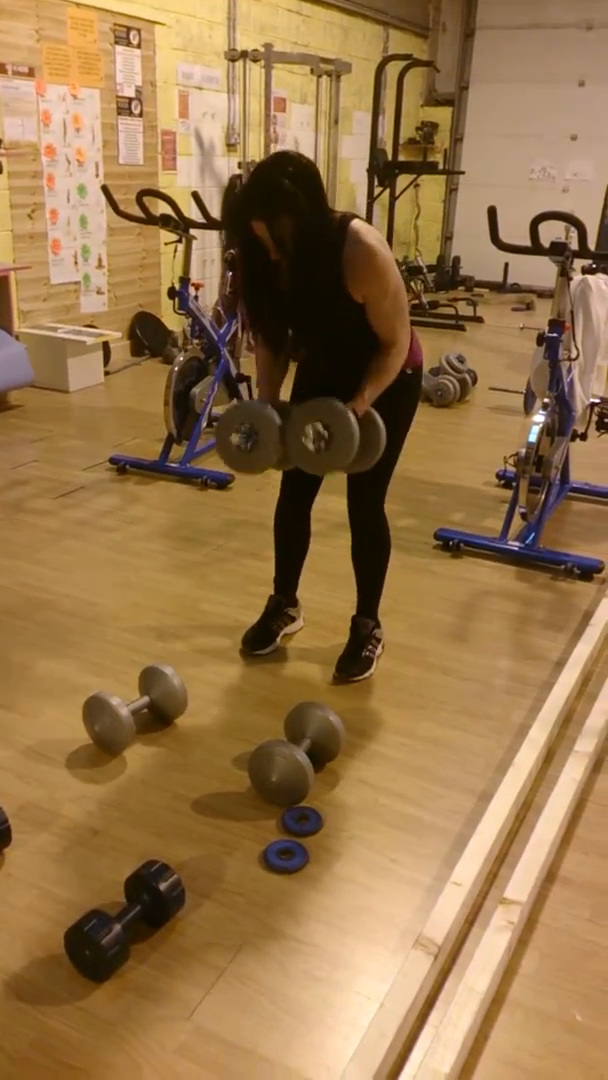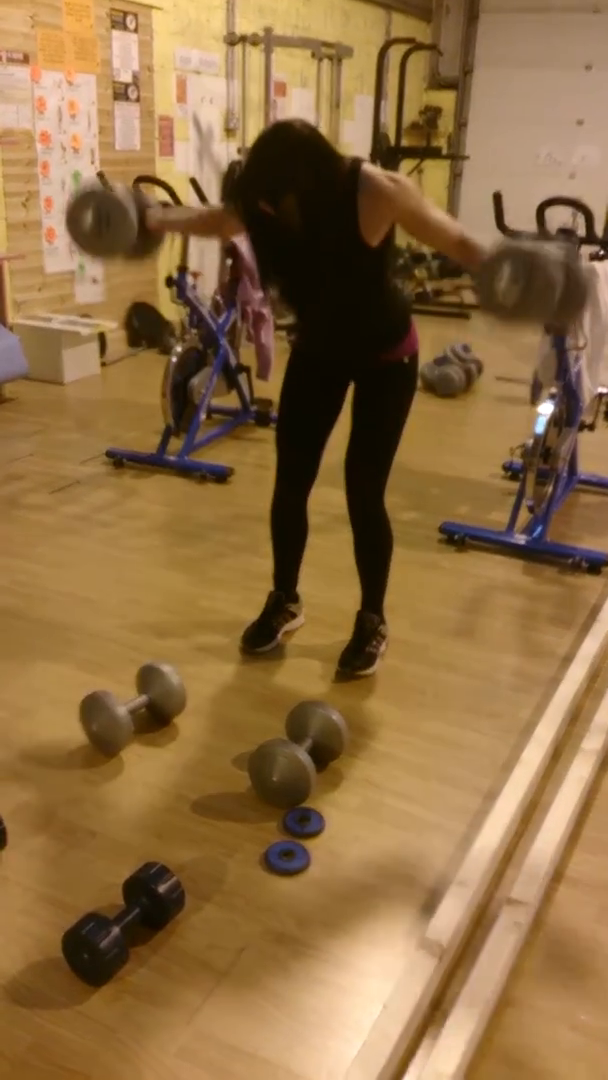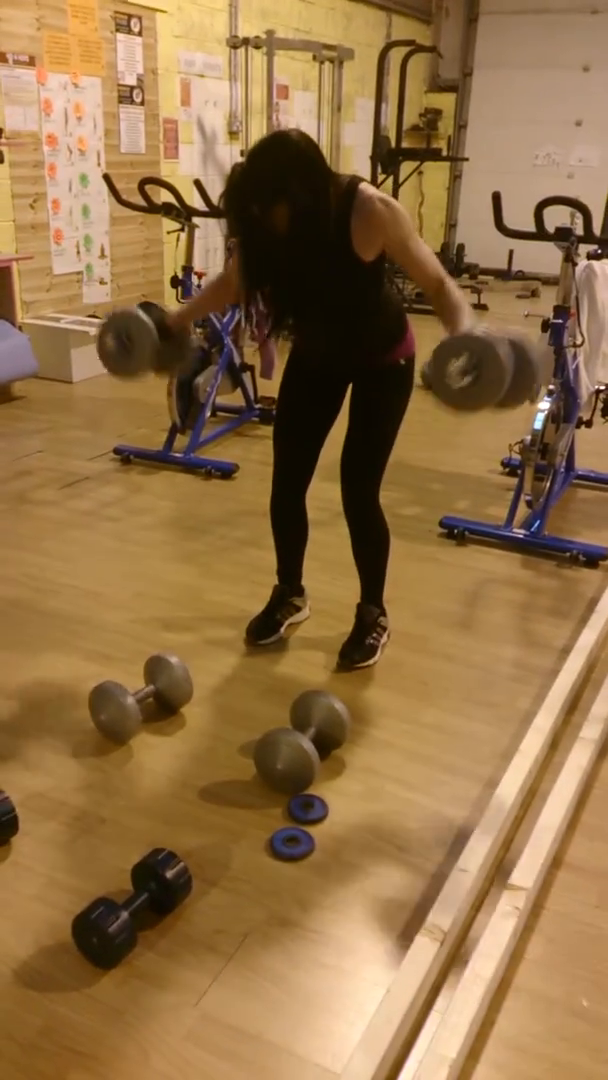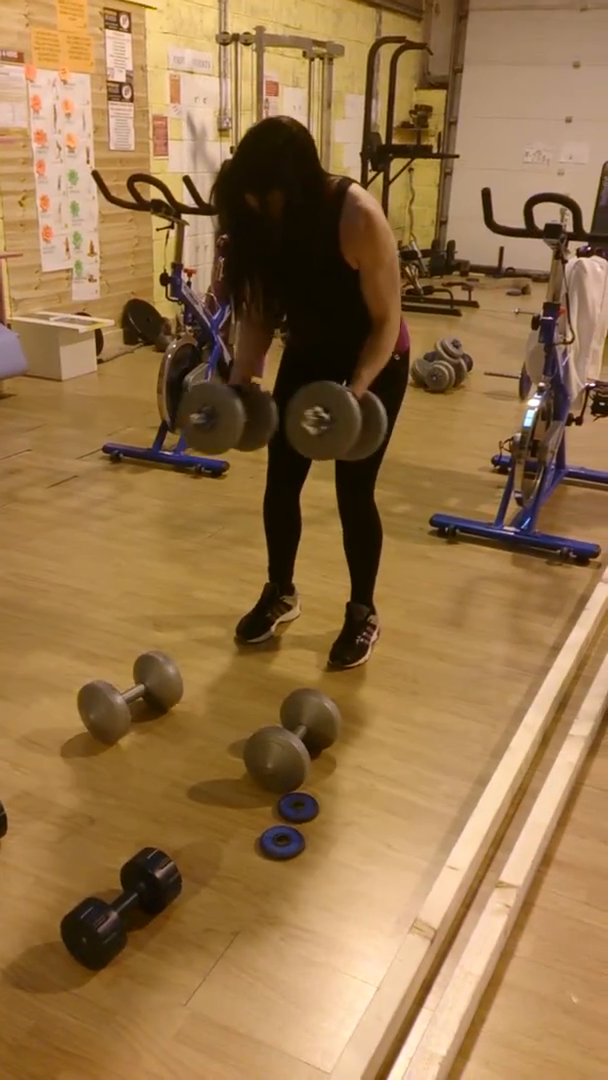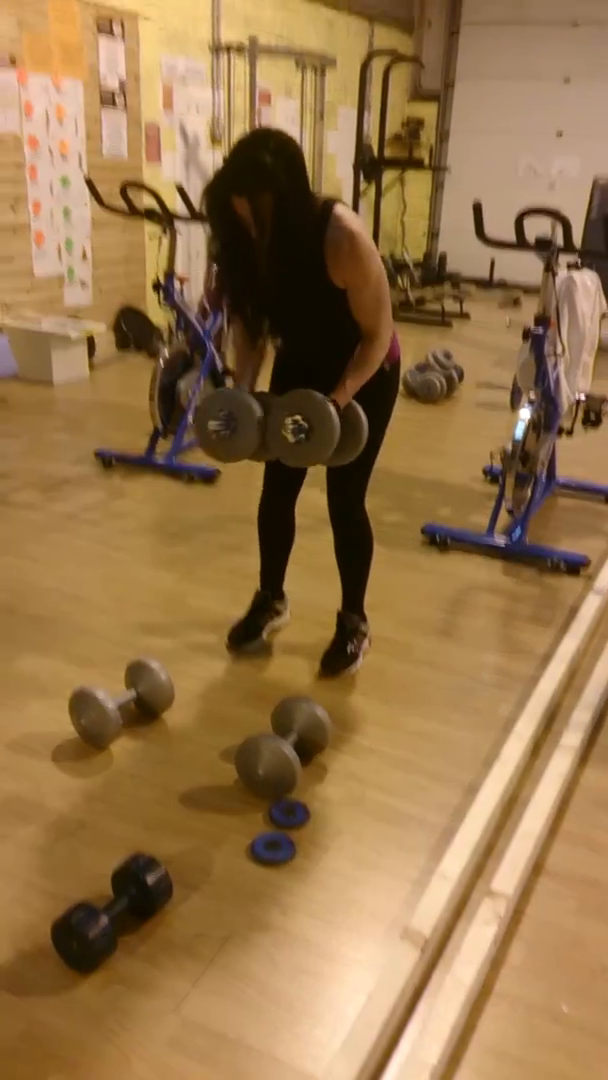
dt=0.5s
person 1, frame 1
left shoulder: (363, 252)
right shoulder: (265, 255)
left elbow: (396, 343)
right elbow: (269, 336)
left wrist: (354, 411)
right wrist: (266, 408)
left hip: (387, 376)
right hip: (321, 368)
left knee: (364, 500)
right knee: (294, 491)
left ankle: (368, 626)
right ankle: (284, 604)
person 1, frame 2
left shoulder: (374, 192)
right shoulder: (271, 201)
left elbow: (454, 239)
right elbow: (221, 219)
right wrist: (162, 222)
left hip: (385, 356)
right hip: (316, 351)
left knee: (363, 493)
right knee: (290, 483)
left ankle: (372, 620)
right ankle: (284, 601)
person 1, frame 3
left shoulder: (370, 211)
right shoulder: (268, 218)
left elbow: (438, 285)
right elbow: (234, 282)
left wrist: (469, 338)
right wrist: (177, 320)
left hip: (381, 360)
right hip: (314, 355)
left knee: (359, 492)
right knee: (286, 483)
left ankle: (373, 613)
right ankle: (289, 594)
person 1, frame 4
left shoulder: (359, 217)
right shoulder: (259, 221)
left elbow: (387, 319)
right elbow: (257, 310)
left wrist: (354, 395)
right wrist: (241, 382)
left hip: (373, 361)
right hip: (307, 354)
left knee: (353, 489)
right knee: (281, 480)
left ankle: (363, 612)
right ankle: (279, 593)
person 1, frame 5
left shoulder: (343, 236)
right shoulder: (246, 236)
left elbow: (379, 332)
right elbow: (247, 317)
left wrist: (336, 403)
right wrist: (243, 388)
left hip: (364, 373)
right hip: (299, 363)
left knee: (344, 498)
right knee: (277, 488)
left ankle: (353, 621)
right ankle: (270, 600)
